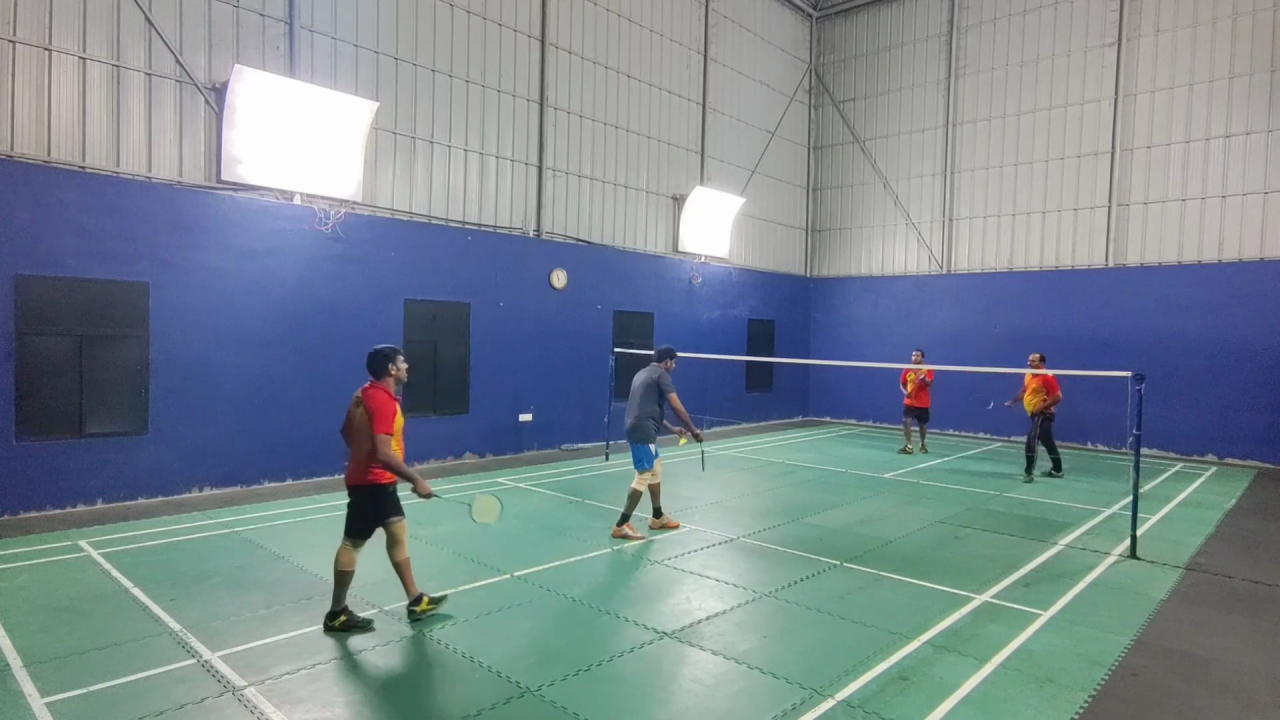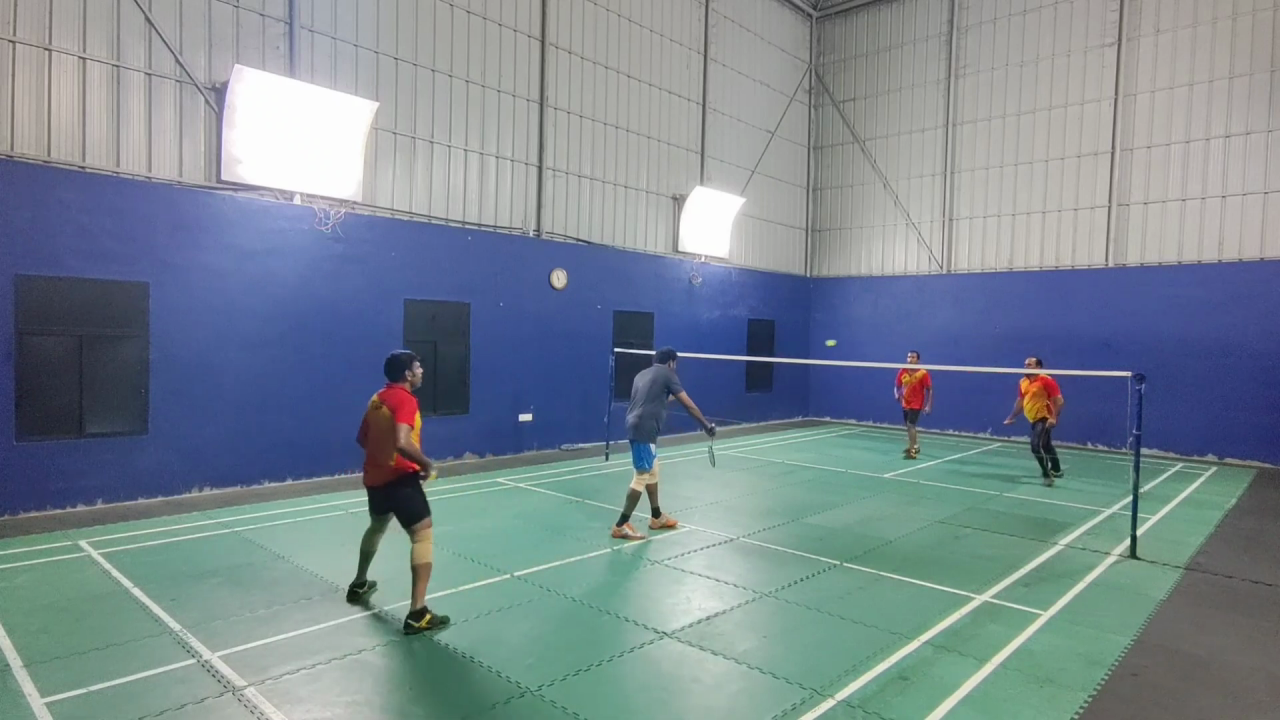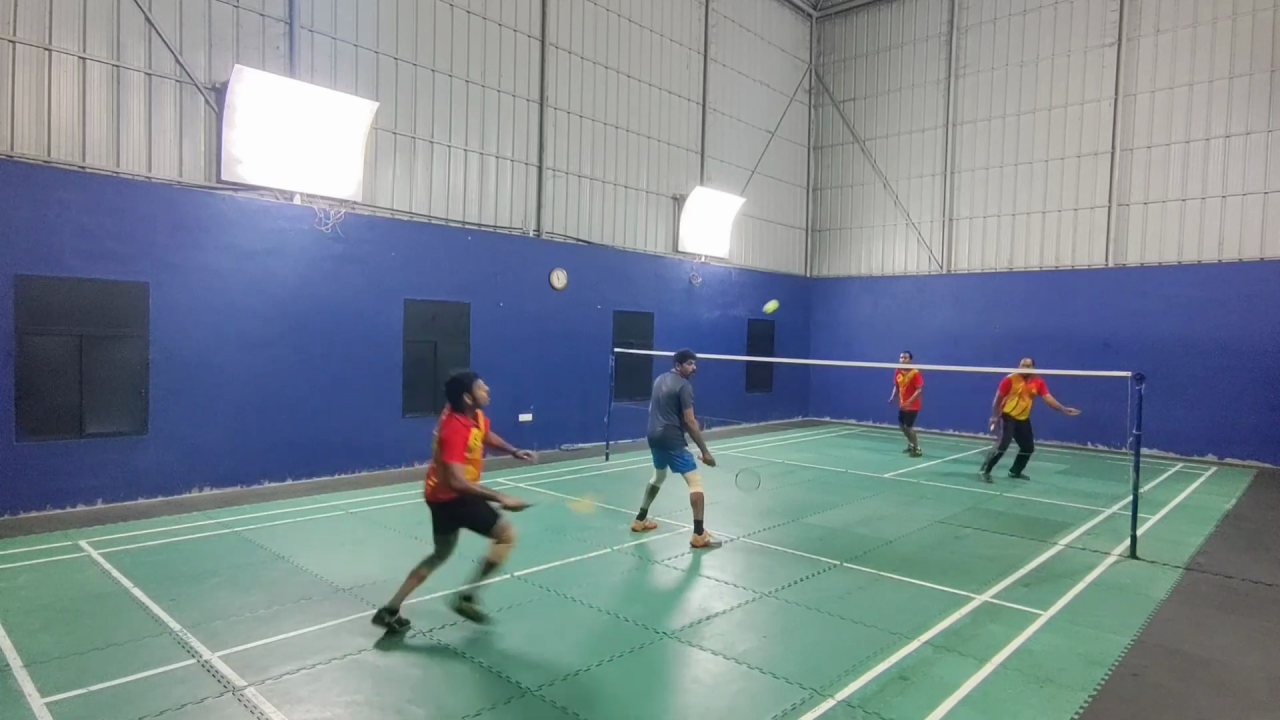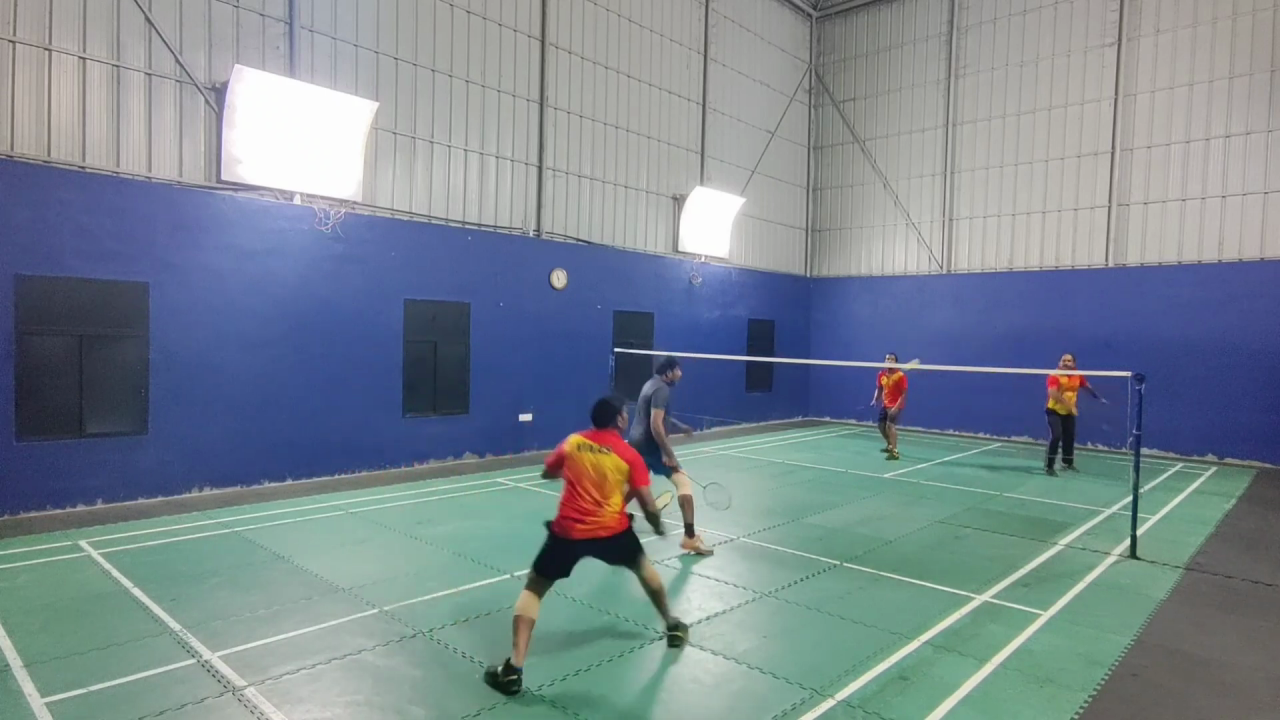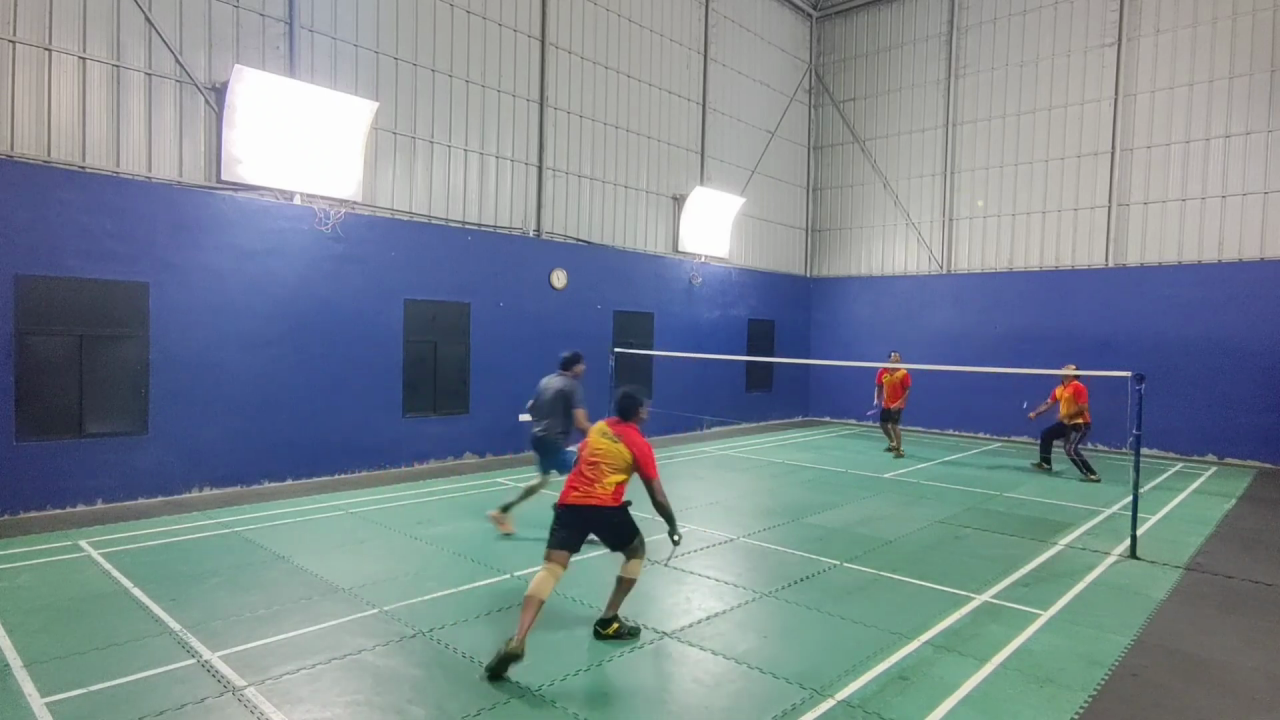
dt=1s
person 1, frame 1
left shoulder: (365, 394)
right shoulder: (383, 402)
left elbow: (346, 431)
right elbow: (384, 454)
right wrist: (416, 481)
left hip: (377, 479)
right hip: (371, 482)
left knee: (397, 530)
right knee: (353, 542)
left ankle: (416, 601)
right ankle: (337, 613)
person 1, frame 2
left shoulder: (377, 400)
right shoulder: (404, 400)
left elbow: (362, 439)
right elbow: (403, 444)
right wrist: (426, 465)
left hip: (374, 477)
right hip: (400, 478)
left knee: (377, 527)
right knee: (423, 536)
left ankle: (359, 584)
right ankle: (417, 613)
person 1, frame 3
left shoulder: (474, 413)
right shoulder: (454, 428)
left elbow: (488, 437)
right elbow: (456, 480)
left wrist: (515, 451)
right wrist: (501, 498)
left hip: (439, 493)
right hip: (451, 496)
left knee: (441, 554)
right knee: (506, 536)
left ankle: (390, 611)
right ankle: (467, 596)
person 1, frame 4
left shoulder: (573, 443)
right shoulder: (629, 455)
left elbow: (547, 473)
right elbow: (649, 508)
right wrist: (657, 527)
left hip: (568, 532)
right hip: (612, 531)
left knee: (533, 591)
right knee: (641, 565)
left ankle: (513, 668)
right ankle: (673, 627)
person 1, frame 5
left shoulder: (598, 428)
right shoulder: (641, 445)
right elbow: (658, 499)
right wrist: (673, 526)
left hip: (569, 502)
right hip: (603, 508)
left knee: (549, 571)
right knee: (637, 551)
left ankle: (515, 645)
right ankle: (608, 621)
person 2, frame 1
left shoulder: (644, 373)
right shoulder: (661, 375)
right elbow: (677, 406)
left wrist: (671, 428)
right wrist: (693, 429)
left hip: (639, 429)
right hip: (642, 431)
left knee: (655, 470)
right knee: (643, 477)
left ankle: (657, 517)
right ankle: (621, 525)
person 2, frame 2
left shoulder: (642, 375)
right shoulder: (667, 375)
right elbow: (688, 404)
left wrist: (666, 398)
right wrist: (706, 425)
left hip: (635, 426)
right hip: (644, 429)
left knee: (652, 470)
right knee: (642, 476)
left ankle: (657, 516)
right ankle: (621, 526)
person 2, frame 3
left shoulder: (660, 380)
right shoulder: (683, 387)
right elbow: (690, 422)
right wrist: (705, 451)
left hip: (654, 435)
right hip: (672, 439)
left knee: (659, 475)
right knee: (695, 481)
left ankle: (640, 519)
right ankle: (699, 534)
person 2, frame 4
left shoulder: (651, 385)
right shoulder: (660, 389)
right elbow: (656, 425)
left wrist: (678, 426)
right wrist: (670, 455)
left hip: (636, 443)
right hip: (650, 446)
right knee: (683, 482)
right ankle: (691, 539)
person 2, frame 5
left shoulder: (545, 381)
right shoulder: (573, 386)
left elbow: (530, 407)
right elbow: (581, 424)
left hip: (538, 438)
right hip: (553, 442)
left knee: (543, 480)
left ankle: (502, 513)
